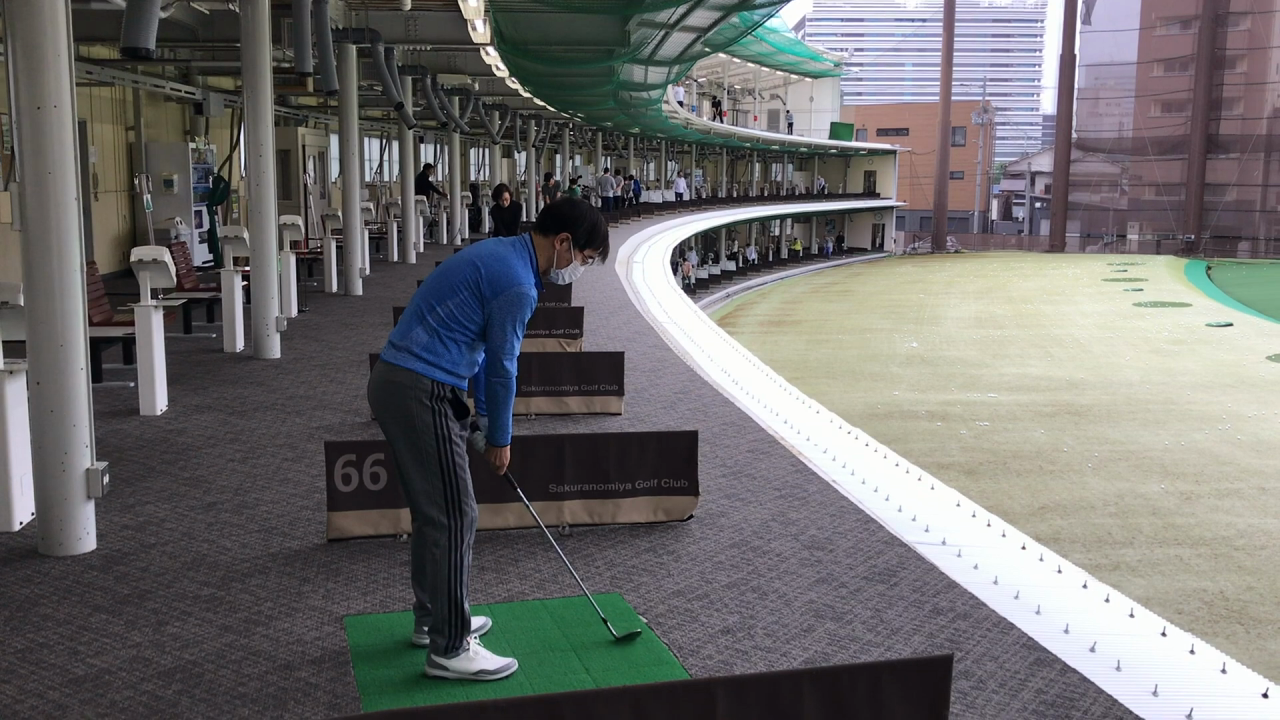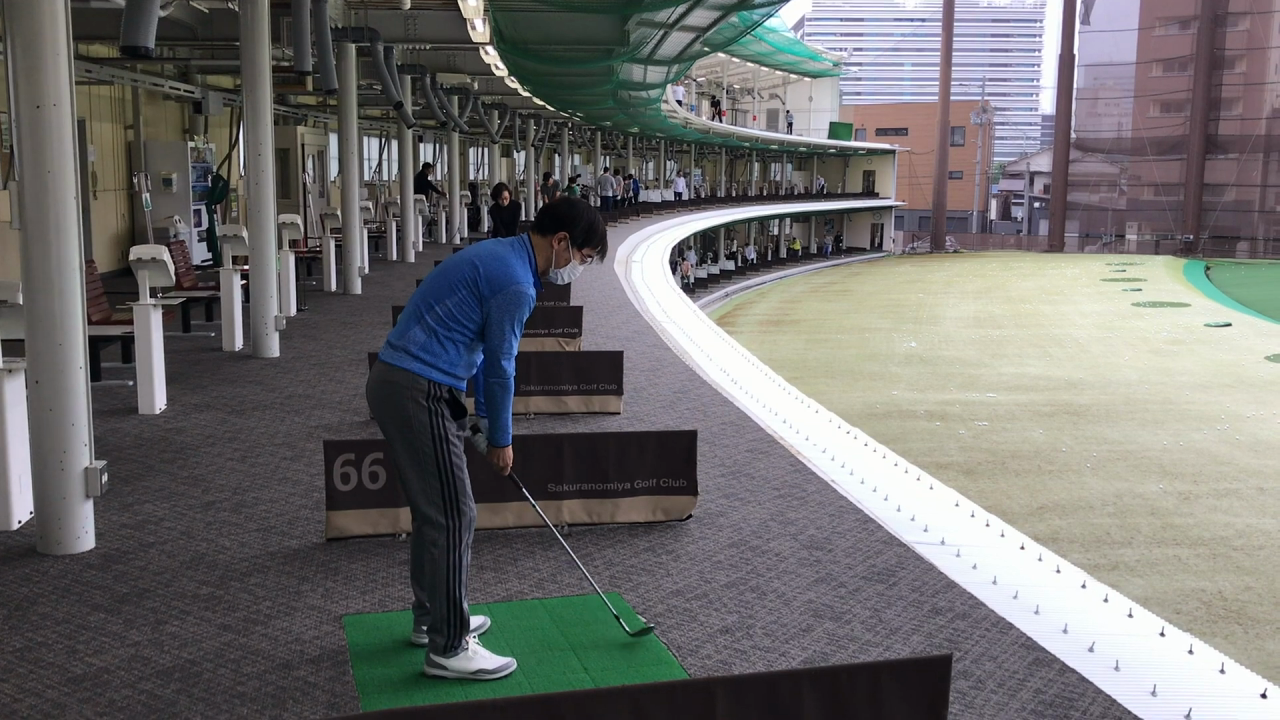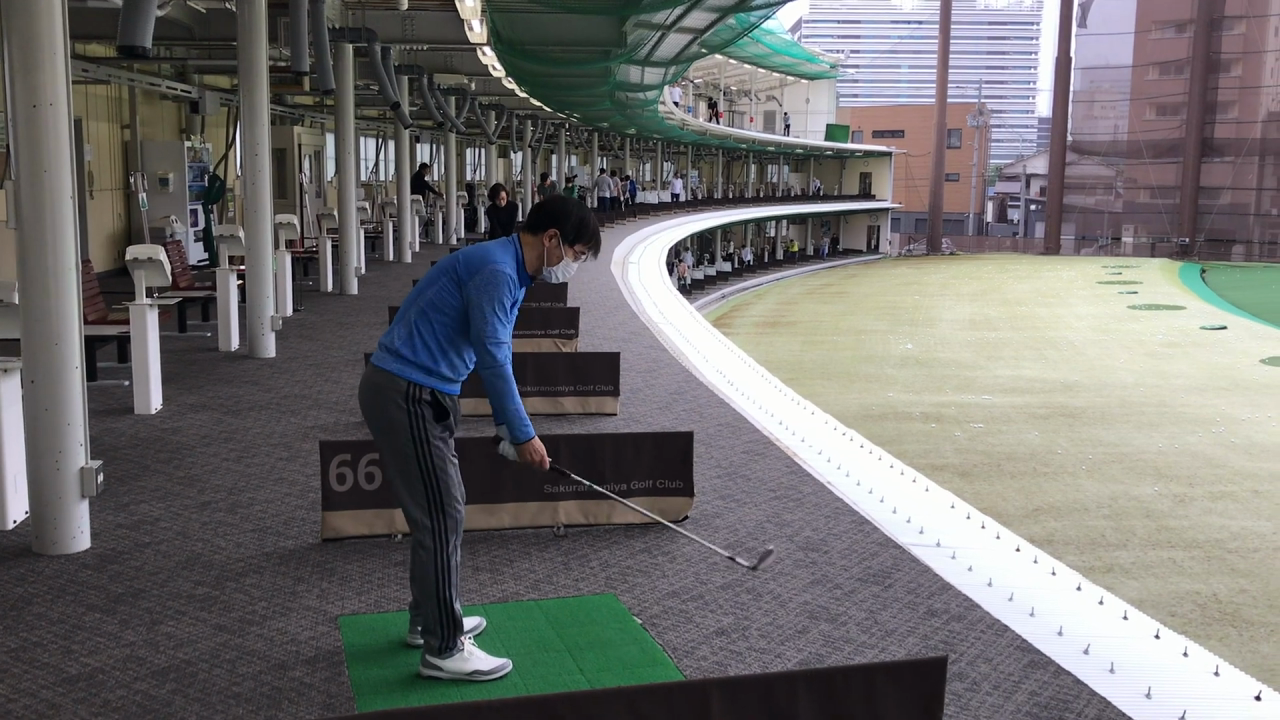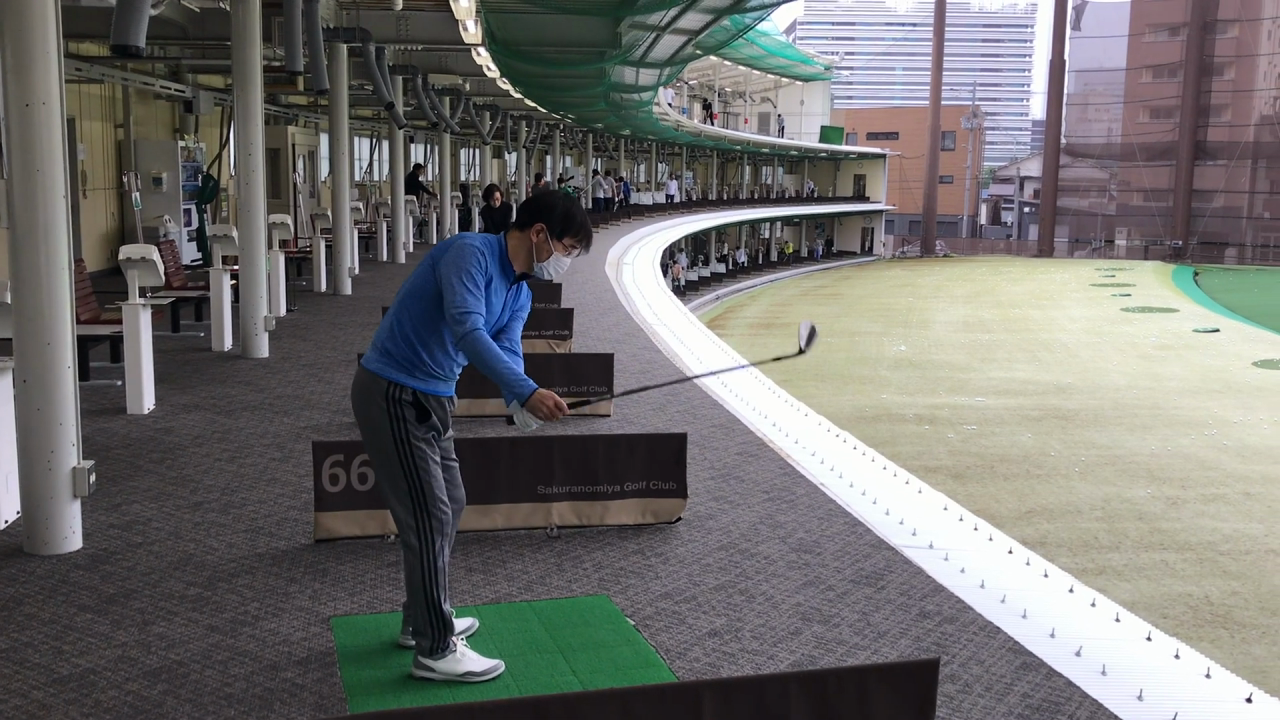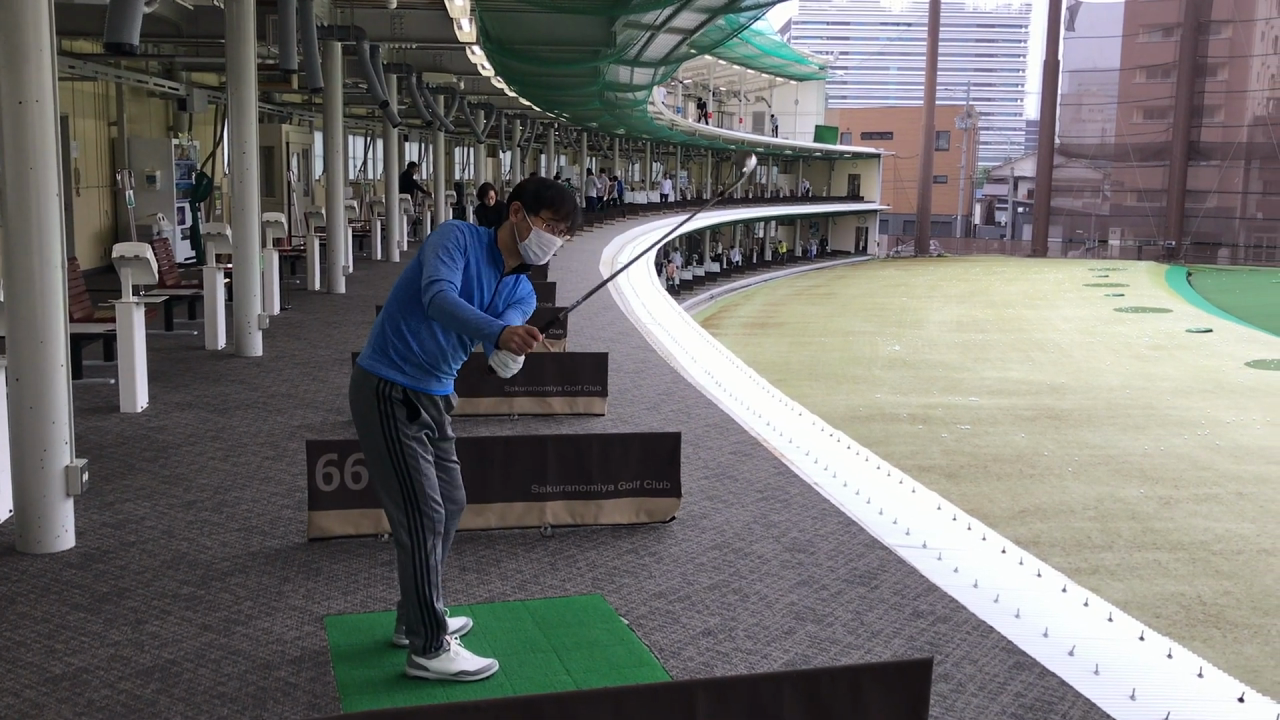
dt=0.3s
person 1, frame 1
left shoulder: (498, 254)
right shoulder: (516, 283)
right elbow: (502, 366)
left wrist: (482, 415)
right wrist: (499, 438)
left hip: (395, 380)
right hip: (421, 392)
left knee: (432, 511)
right knee: (454, 517)
left ankle: (434, 617)
right ankle: (449, 648)
person 1, frame 2
left shoulder: (498, 255)
right shoulder: (515, 284)
right elbow: (499, 367)
left wrist: (486, 419)
right wrist: (502, 439)
left hip: (395, 382)
right hip: (419, 393)
left knee: (433, 510)
right knee: (453, 516)
left ankle: (433, 616)
right ankle: (447, 647)
person 1, frame 3
left shoulder: (506, 270)
right shoulder: (496, 271)
left elbow: (495, 356)
right elbow: (491, 359)
left wrist: (508, 427)
right wrist: (523, 434)
left hip: (409, 390)
right hip: (406, 394)
left knee: (438, 509)
right knee: (442, 517)
left ankle: (429, 618)
right ankle: (443, 648)
person 1, frame 4
left shoulder: (520, 295)
right shoulder: (469, 252)
left elbow: (507, 352)
right elbow: (466, 332)
left wrist: (522, 402)
right wrist: (528, 390)
left hip: (430, 397)
right hip: (393, 393)
left knee: (447, 507)
right knee: (429, 517)
left ankle: (424, 619)
right ankle: (435, 649)
person 1, frame 5
left shoulder: (522, 292)
right shoulder: (456, 237)
left elbow: (500, 339)
right elbow: (439, 299)
left wrist: (512, 346)
right wrist: (500, 333)
left hip: (433, 394)
right hip: (387, 391)
left knee: (448, 505)
right knee: (422, 515)
left ankle: (417, 617)
right ankle: (428, 648)
